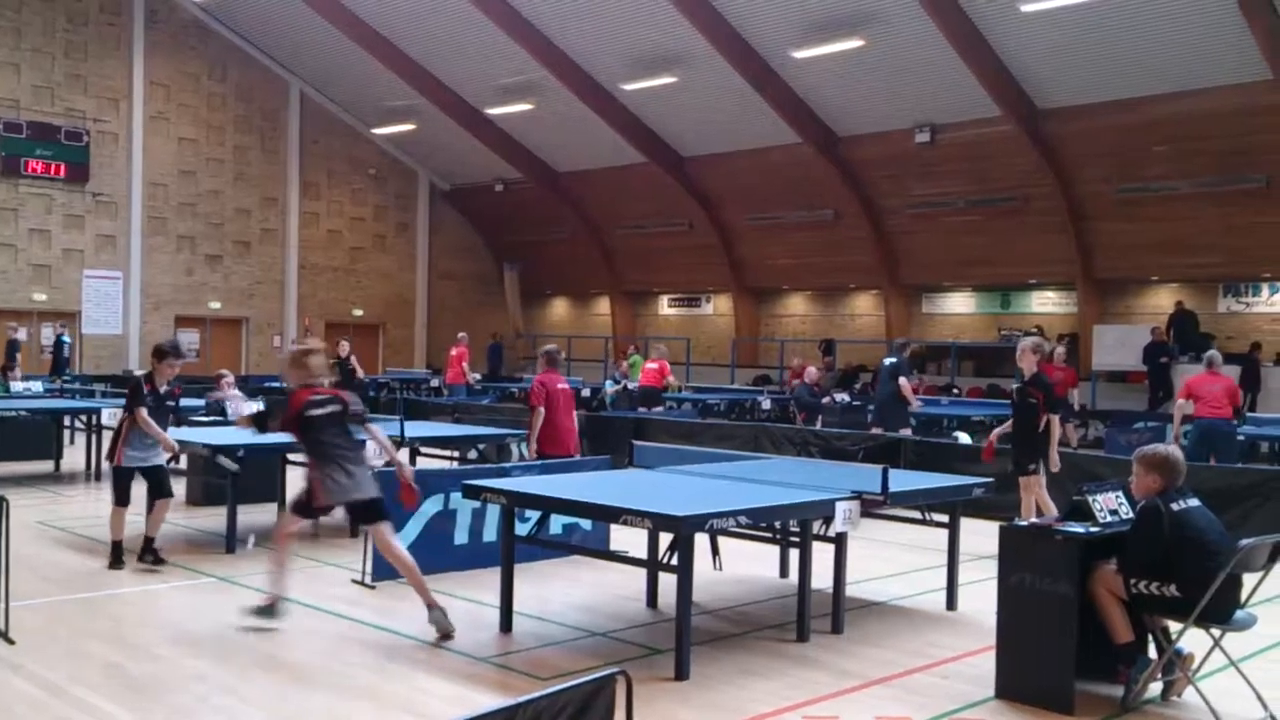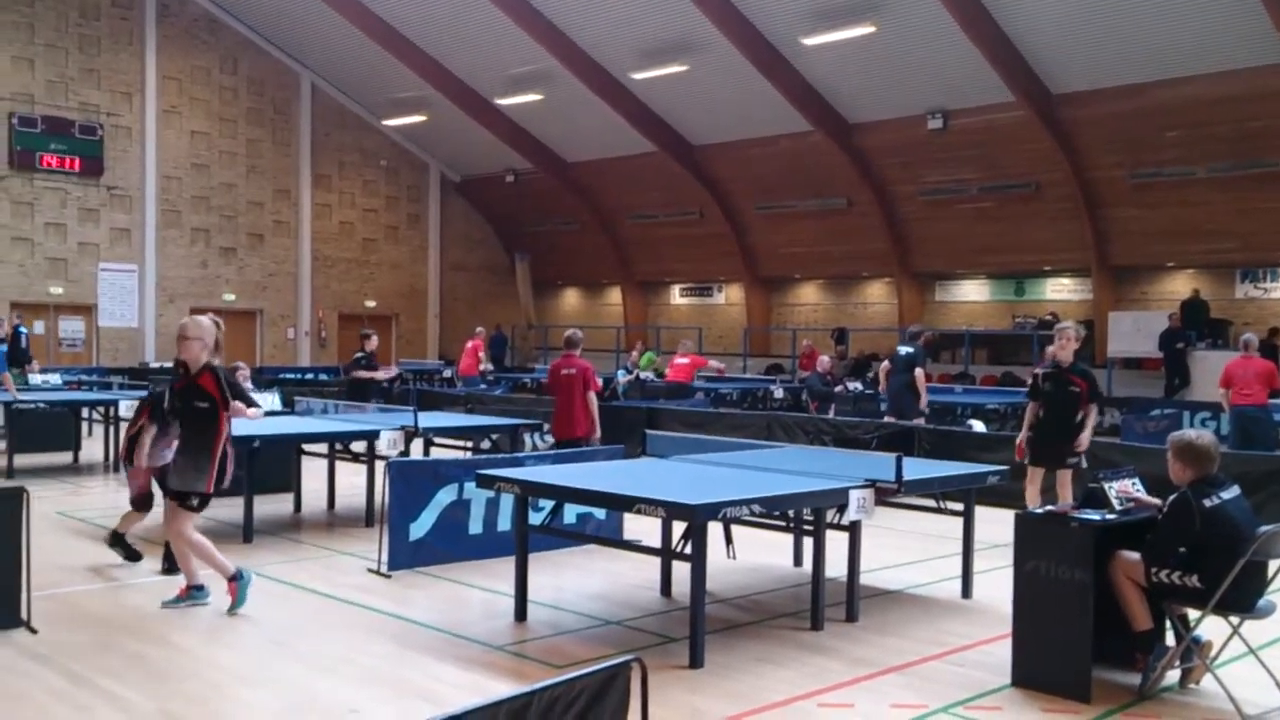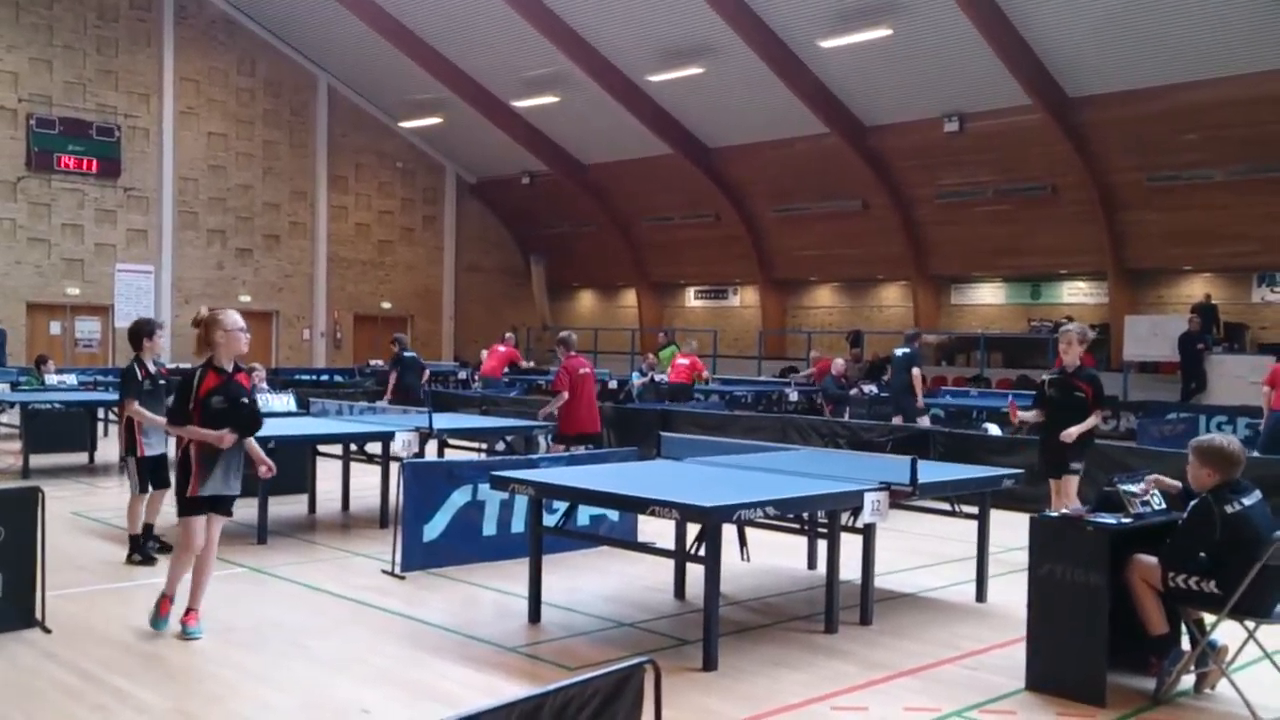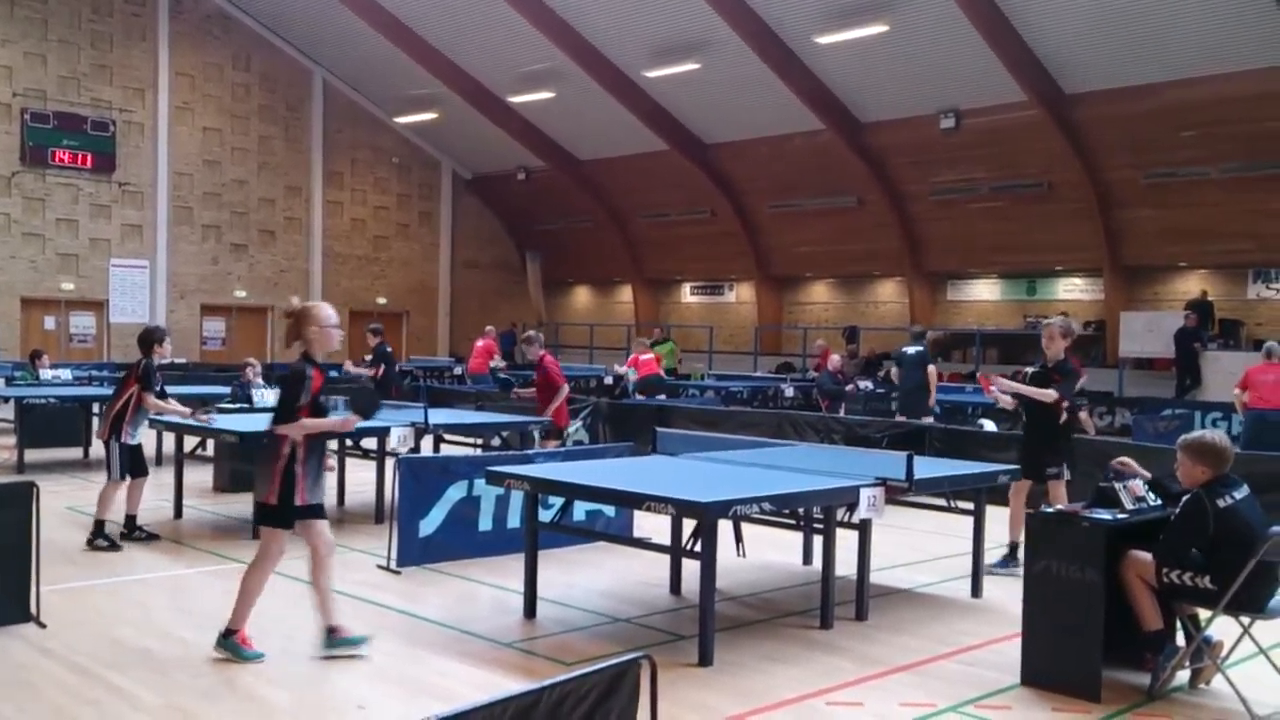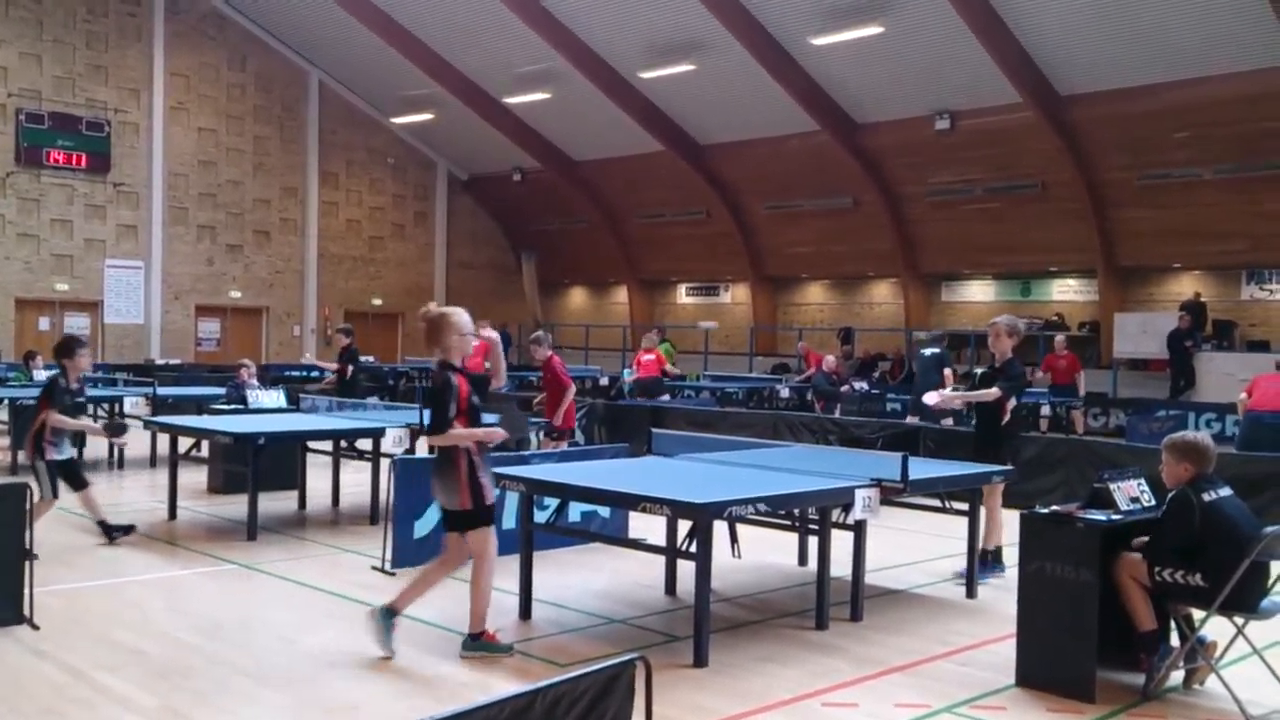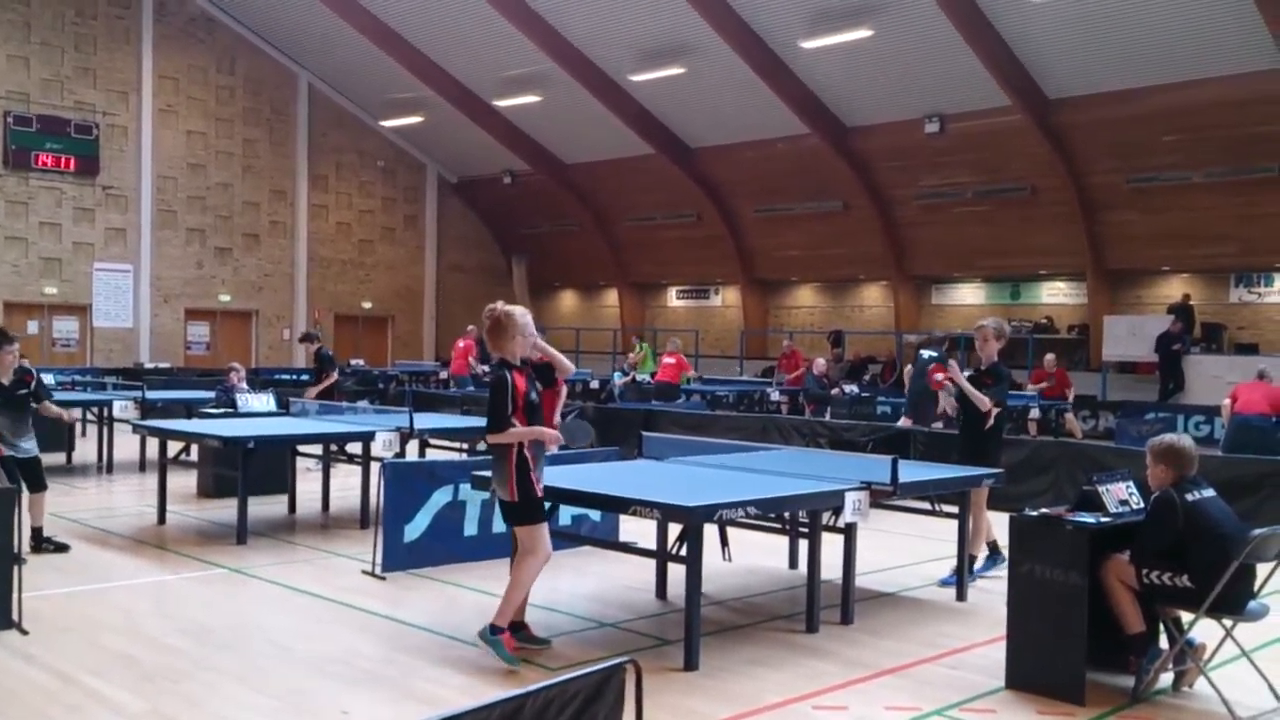
dt=0.7s
person 1, frame 1
left shoulder: (293, 404)
right shoulder: (341, 397)
left elbow: (254, 424)
right elbow: (372, 429)
left wrist: (237, 415)
right wrist: (398, 461)
left hip: (325, 483)
right hip: (358, 480)
left knee: (283, 531)
right knee: (389, 545)
left ankle: (274, 602)
right ankle: (432, 607)
person 1, frame 2
left shoulder: (220, 379)
right shoulder: (179, 381)
left elbow: (254, 410)
right elbow: (175, 423)
left wrist: (242, 411)
right wrist: (143, 452)
left hip: (208, 466)
right hip: (183, 465)
left knee: (182, 531)
right knee: (172, 527)
left ankle: (236, 577)
right ankle: (195, 587)
person 1, frame 3
left shoulder: (243, 379)
right shoulder: (196, 378)
right elbow: (174, 425)
left wrist: (259, 457)
right wrist: (210, 436)
left hip: (228, 472)
right hip: (196, 469)
left knee: (210, 543)
right knee: (194, 542)
left ankle: (192, 612)
right ankle: (166, 597)
person 1, frame 4
left shoulder: (316, 372)
right shoulder: (301, 373)
right elbow: (284, 425)
left wrist: (319, 454)
right wrist: (336, 422)
left hip: (305, 477)
right hip: (286, 475)
left knee: (323, 548)
right knee: (271, 554)
left ankle: (332, 632)
right ankle: (232, 635)
person 1, frame 5
left shoulder: (459, 377)
right shoulder: (446, 381)
left elbow: (497, 383)
right elbow: (436, 436)
left wrist: (496, 346)
right wrist: (484, 434)
left hip: (459, 477)
right hip: (464, 478)
left knee: (453, 557)
right knee: (486, 554)
left ankle: (390, 611)
right ankle: (477, 635)
person 1, frame 6
left shoulder: (525, 371)
right shoulder: (504, 378)
left elbow: (567, 371)
right elbow: (494, 433)
left wrist: (541, 345)
right wrist: (538, 432)
left hip: (515, 473)
right hip: (518, 474)
left knee: (527, 550)
right knee: (539, 552)
left ankle: (516, 626)
right ankle: (496, 628)
person 2, frame 1
left shoulder: (1153, 509)
right shoulder: (1189, 502)
left elbow: (1130, 565)
left wrist: (1114, 565)
right wrist: (1124, 564)
left hip: (1197, 598)
right hip: (1224, 597)
left knee: (1100, 578)
right knee: (1142, 581)
left ankle: (1135, 664)
right ankle: (1171, 657)
person 2, frame 2
left shoulder: (1186, 500)
right shoulder: (1228, 488)
left elbow: (1153, 554)
right wrist: (1155, 504)
left hip: (1220, 588)
right hip: (1247, 586)
left knee: (1120, 563)
right knee: (1170, 565)
left ankle: (1153, 651)
right ankle: (1189, 644)
person 2, frame 3
left shoulder: (1206, 508)
right shoulder: (1248, 491)
left elbow: (1171, 558)
right wrist: (1172, 487)
left hip: (1238, 593)
left knee: (1136, 566)
right knee: (1182, 571)
left ankle: (1169, 656)
right ankle: (1205, 649)
person 2, frame 4
left shoulder: (1199, 502)
right shoulder: (1235, 486)
left elbow: (1165, 554)
right wrist: (1142, 474)
left hip: (1233, 589)
right hip: (1258, 585)
left knee: (1131, 563)
right knee: (1172, 568)
left ankle: (1163, 651)
right ankle: (1199, 645)
person 2, frame 5
left shoulder: (1183, 497)
right shoulder: (1219, 489)
left elbow: (1156, 554)
left wrist: (1147, 545)
right wrist: (1155, 541)
left hip: (1225, 587)
right hip: (1250, 584)
left knee: (1125, 565)
right knee: (1165, 571)
left ankle: (1157, 653)
right ankle: (1193, 646)
person 2, frame 6
left shoulder: (1167, 498)
right shoulder: (1204, 491)
left elbow: (1141, 555)
left wrist: (1126, 556)
right wrist: (1133, 556)
left hip: (1211, 588)
right hip: (1236, 587)
left knee: (1112, 568)
right knee: (1154, 571)
left ankle: (1146, 656)
right ankle: (1183, 648)
person 3, frame 1
left shoulder: (1045, 385)
right shoulder: (1018, 387)
left elbow: (1054, 419)
left wrist: (1053, 450)
right wrist: (1000, 430)
left hip: (1037, 445)
right hip: (1019, 446)
left knee: (1039, 491)
right knee: (1026, 492)
person 3, frame 2
left shoulder: (1084, 374)
right shoulder: (1042, 372)
left elbow: (1092, 407)
right elbow: (1033, 404)
left wrist: (1087, 432)
right wrist: (1025, 430)
left hip: (1069, 437)
right hip: (1043, 435)
left knee: (1063, 485)
right knee: (1031, 484)
person 3, frame 3
left shoulder: (1091, 379)
right shoulder: (1049, 378)
left elbow: (1097, 415)
right elbow: (1040, 413)
left wrist: (1077, 429)
right wrist: (1022, 416)
left hip: (1076, 444)
right hip: (1051, 443)
left knee: (1068, 493)
right knee: (1056, 495)
person 3, frame 4
left shoulder: (1069, 371)
right shoulder: (1034, 371)
left elbow: (1051, 396)
right elbow: (1012, 403)
left wrist: (1014, 386)
right wrist: (998, 395)
left hip: (1055, 443)
right hip: (1030, 441)
left knee: (1057, 501)
right knee: (1016, 495)
right ankle: (1012, 555)
person 3, frame 5
left shoulder: (1015, 371)
right shoulder: (984, 371)
left elbow: (993, 394)
right elbow: (968, 401)
left wrist: (956, 395)
right wrist: (951, 400)
left hip: (1002, 444)
right hip: (982, 441)
left knee: (992, 501)
right knee: (990, 502)
left ankle: (983, 560)
right ankle: (996, 559)
person 3, frame 6
left shoulder: (1001, 375)
right shoulder: (971, 374)
left elbow: (985, 404)
right elbow: (955, 410)
left wrist: (959, 380)
right wrist: (947, 390)
left hip: (985, 448)
right hip: (967, 445)
left knee: (977, 505)
right knee: (974, 504)
left ankle: (966, 567)
right ankle: (995, 553)
person 4, frame 1
left shoulder: (174, 391)
right shoulder: (140, 385)
right elbow: (142, 417)
left wrist: (166, 445)
right wrist: (166, 439)
left hip: (153, 453)
right hip: (126, 452)
left knee: (164, 498)
right knee: (121, 504)
left ankle: (148, 548)
right ankle: (116, 551)
person 4, frame 2
right shoulder: (164, 398)
right wrist: (141, 468)
left hip: (163, 452)
right hip: (142, 455)
right knee: (144, 507)
left ankle: (170, 555)
right ankle: (116, 535)
person 4, frame 3
left shoulder: (160, 372)
right shoulder: (132, 371)
left elbow: (170, 402)
right elbow: (132, 409)
right wrist: (165, 423)
left hip: (158, 442)
right hip: (137, 443)
left knee: (162, 489)
right knee: (139, 494)
left ankle: (148, 535)
right ankle: (135, 548)
person 4, frame 4
left shoulder: (153, 372)
right shoulder: (146, 367)
left elbow: (167, 402)
right elbow: (149, 402)
left wrist: (194, 415)
right wrist: (184, 412)
left hip: (131, 432)
right hip: (117, 430)
left knee: (140, 476)
right knee: (116, 480)
left ankle: (130, 527)
right ankle: (96, 533)
person 4, frame 5
left shoulder: (79, 386)
right shoulder: (56, 384)
left elbow: (78, 421)
right elbow: (52, 418)
left wrist: (107, 435)
right wrist: (88, 427)
left hip: (63, 447)
right hip: (43, 447)
left knee: (83, 488)
right knee: (49, 499)
left ankle: (107, 529)
person 4, frame 6
left shoulder: (28, 375)
left elbow: (43, 405)
left wrist: (61, 413)
left hip: (26, 443)
left knee: (39, 489)
left ankle: (38, 538)
